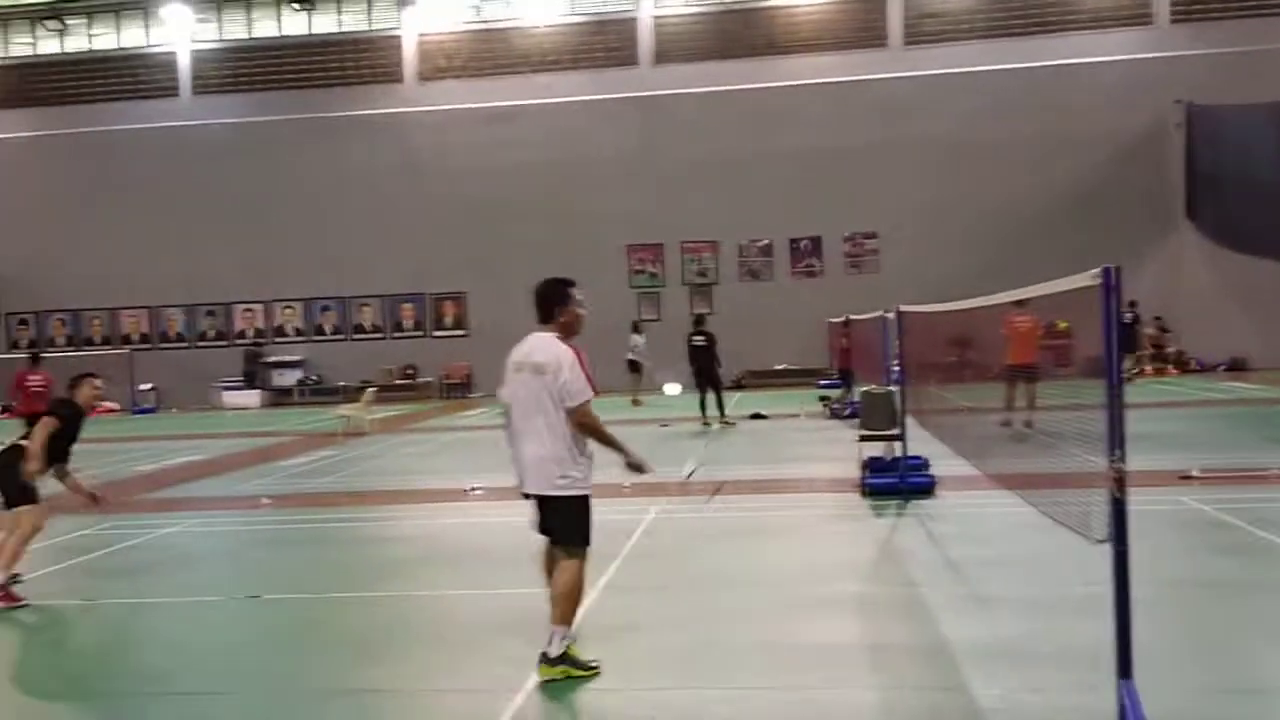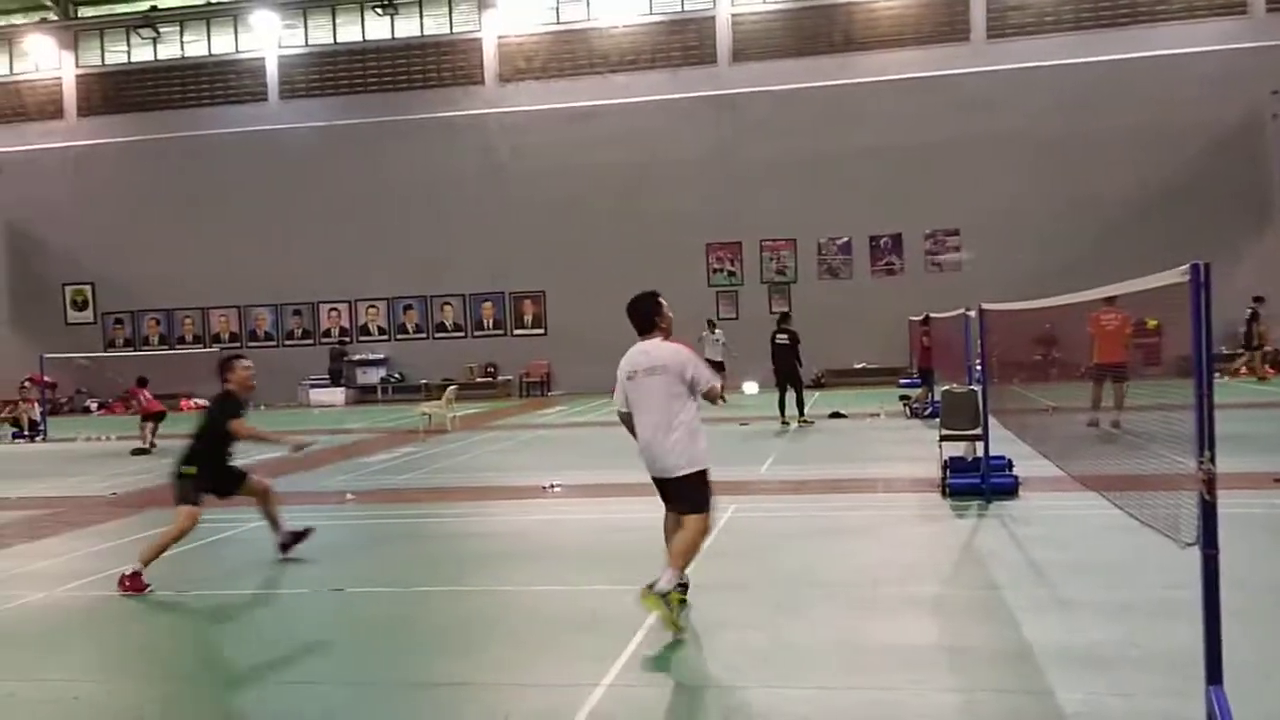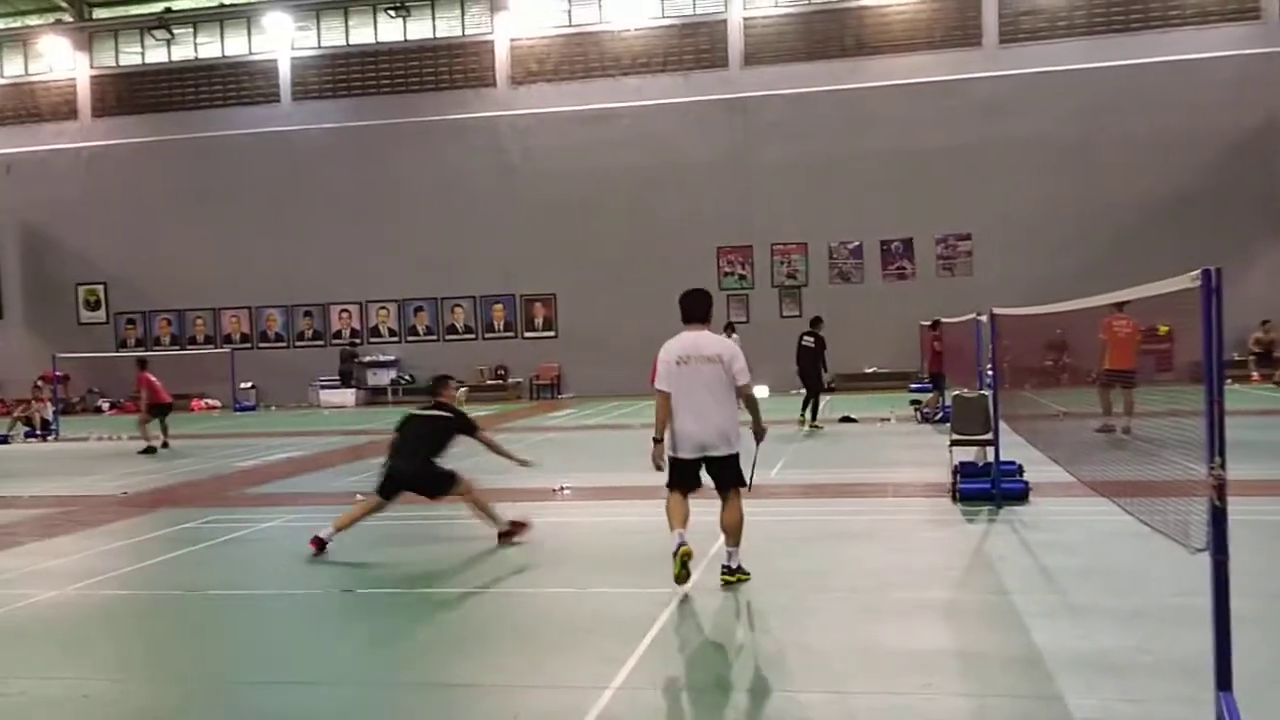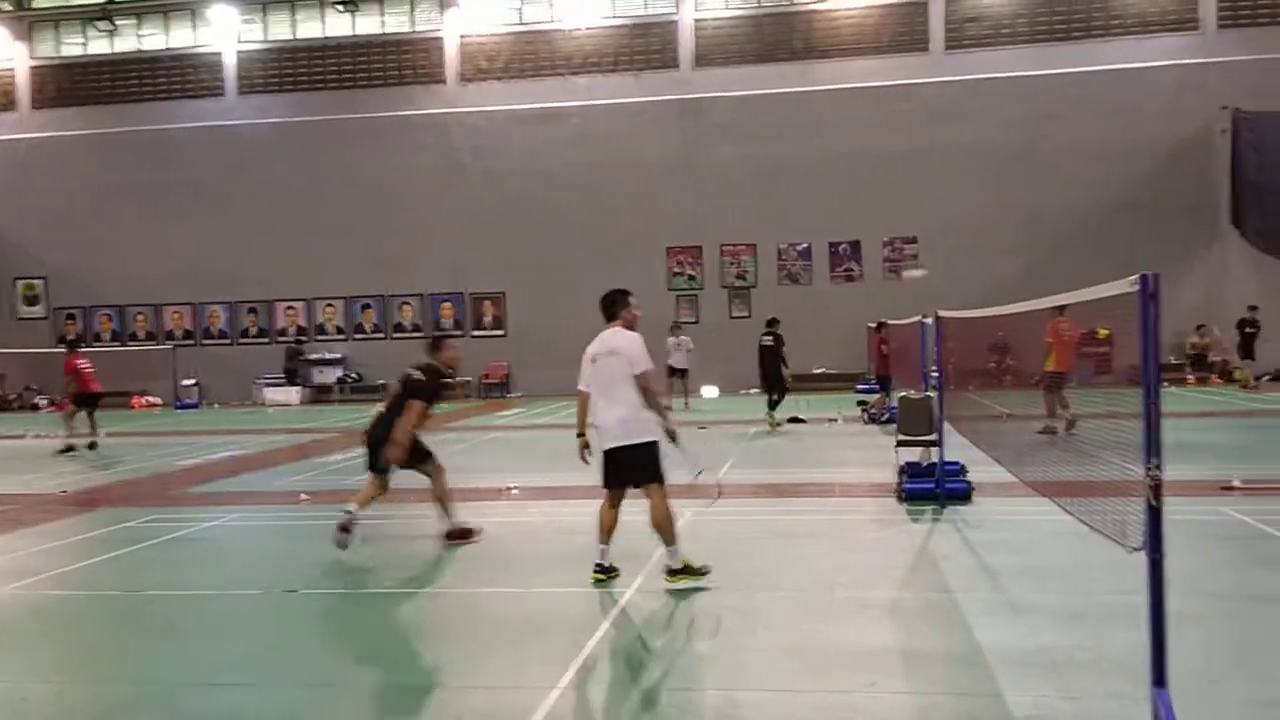
dt=0.5s
person 1, frame 1
left shoulder: (519, 353)
right shoulder: (563, 353)
left elbow: (509, 415)
right elbow: (582, 417)
right wrist: (623, 452)
left hip: (532, 471)
right hip: (564, 474)
left knee: (557, 545)
right knee: (574, 558)
left ankle: (559, 630)
right ankle: (556, 652)
person 1, frame 2
left shoulder: (627, 362)
right shoulder: (678, 353)
left elbow: (625, 416)
right elbow: (712, 393)
right wrist: (717, 386)
left hip: (654, 455)
right hip: (685, 455)
left knee: (676, 512)
right knee: (697, 522)
left ankle: (674, 581)
right ankle: (663, 587)
person 1, frame 3
left shoulder: (669, 350)
right shoulder: (727, 347)
left elbow: (663, 399)
right elbow: (746, 393)
left wrist: (658, 440)
right wrist: (758, 423)
left hip: (684, 439)
right hip: (722, 437)
left knee: (677, 493)
right knee: (730, 497)
left ankle: (680, 541)
right ankle: (731, 565)
person 1, frame 4
left shoulder: (592, 349)
right shoulder: (631, 339)
left elbow: (583, 395)
right elbow: (645, 384)
left wrist: (581, 434)
right wrist: (665, 419)
left hip: (609, 433)
right hip: (637, 430)
left knee: (613, 496)
right knee: (656, 492)
left ankle: (602, 563)
right ankle: (675, 564)
person 2, frame 1
left shoulder: (75, 416)
right shoulder: (69, 409)
left elbow: (61, 471)
right elbow: (42, 429)
left wrist: (84, 492)
right wrist: (34, 460)
left knee: (25, 523)
right knee: (33, 522)
person 2, frame 2
left shoulder: (235, 401)
right shoulder: (225, 401)
right elbow: (242, 431)
right wrist: (285, 440)
left hip: (216, 468)
right hip: (192, 471)
left knee: (264, 489)
right knee: (186, 521)
left ankle: (283, 538)
right ankle: (132, 573)
person 2, frame 3
left shoulder: (414, 414)
right shoulder: (455, 416)
left elbow: (395, 439)
right elbow: (486, 440)
left wrist: (394, 460)
right wrist: (515, 458)
left hip: (396, 467)
right hip: (419, 469)
left knee: (375, 503)
right knee: (467, 488)
left ankle: (322, 538)
right ankle: (504, 528)
person 2, frame 4
left shoulder: (416, 371)
right shoulder: (435, 379)
right elbow: (413, 410)
right wrist: (398, 444)
left hip: (375, 432)
right hip: (394, 437)
left knee: (378, 483)
right knee: (436, 472)
left ankle: (349, 516)
right ankle: (452, 528)
